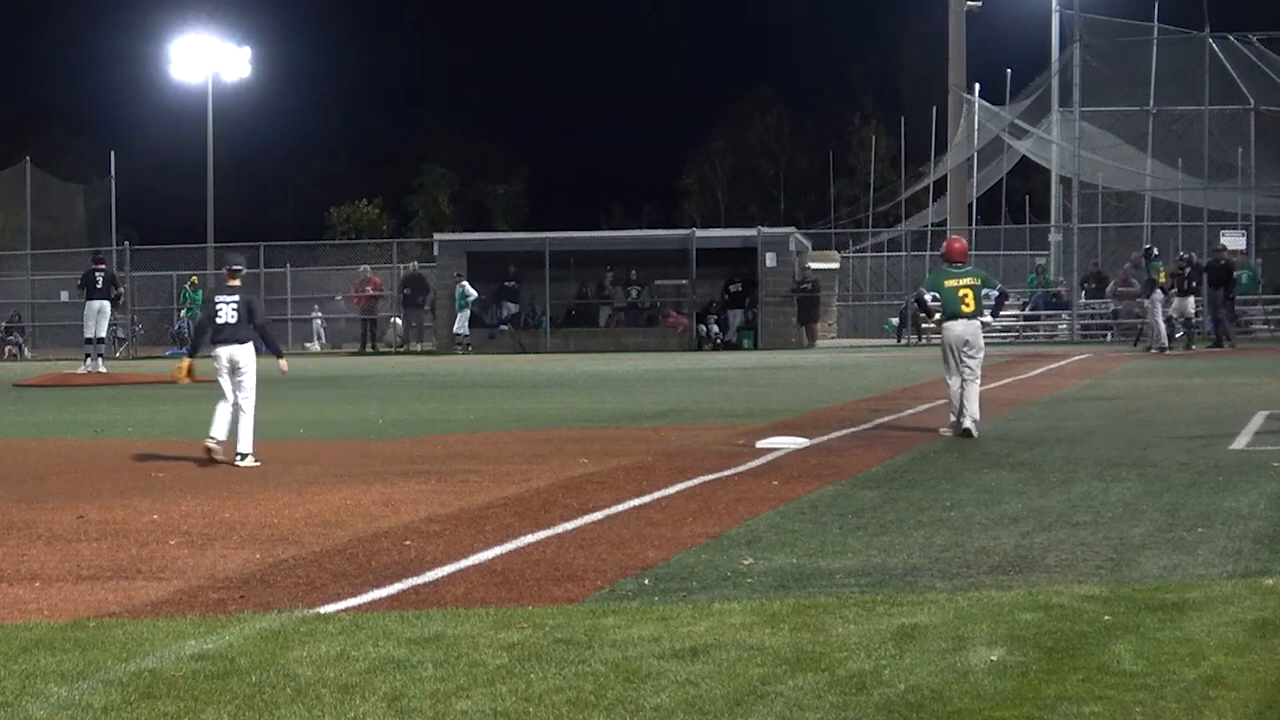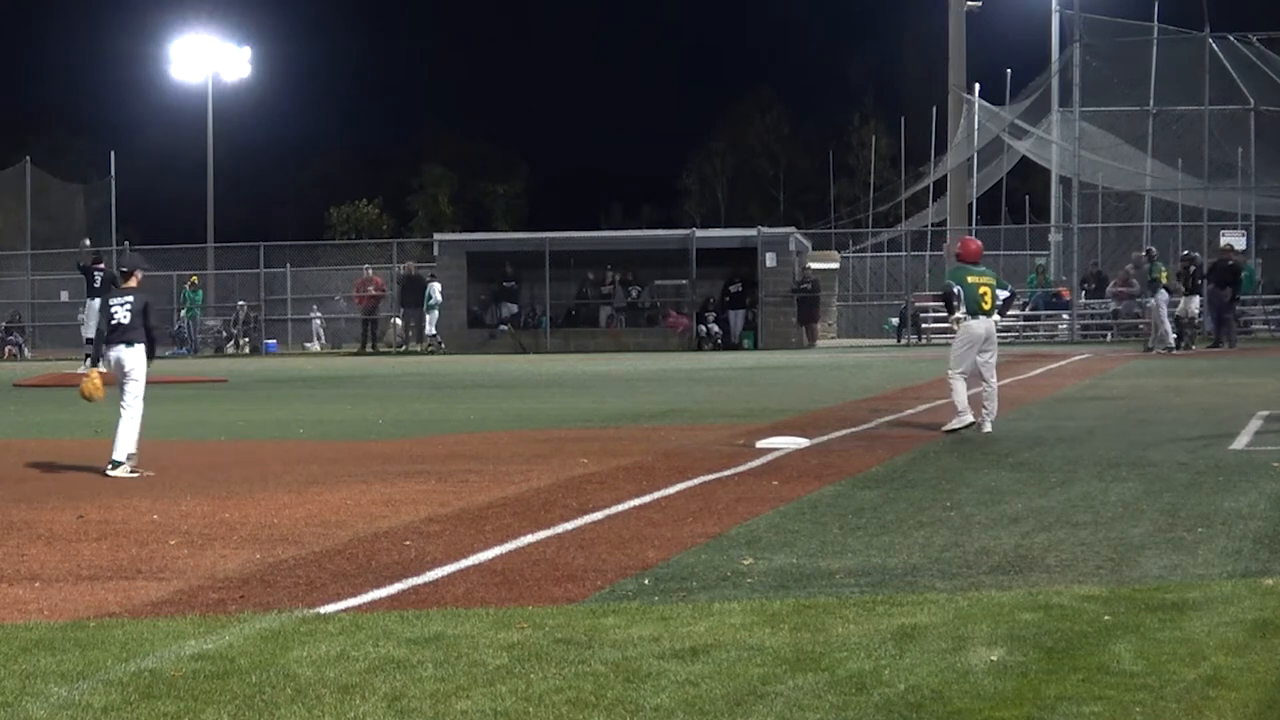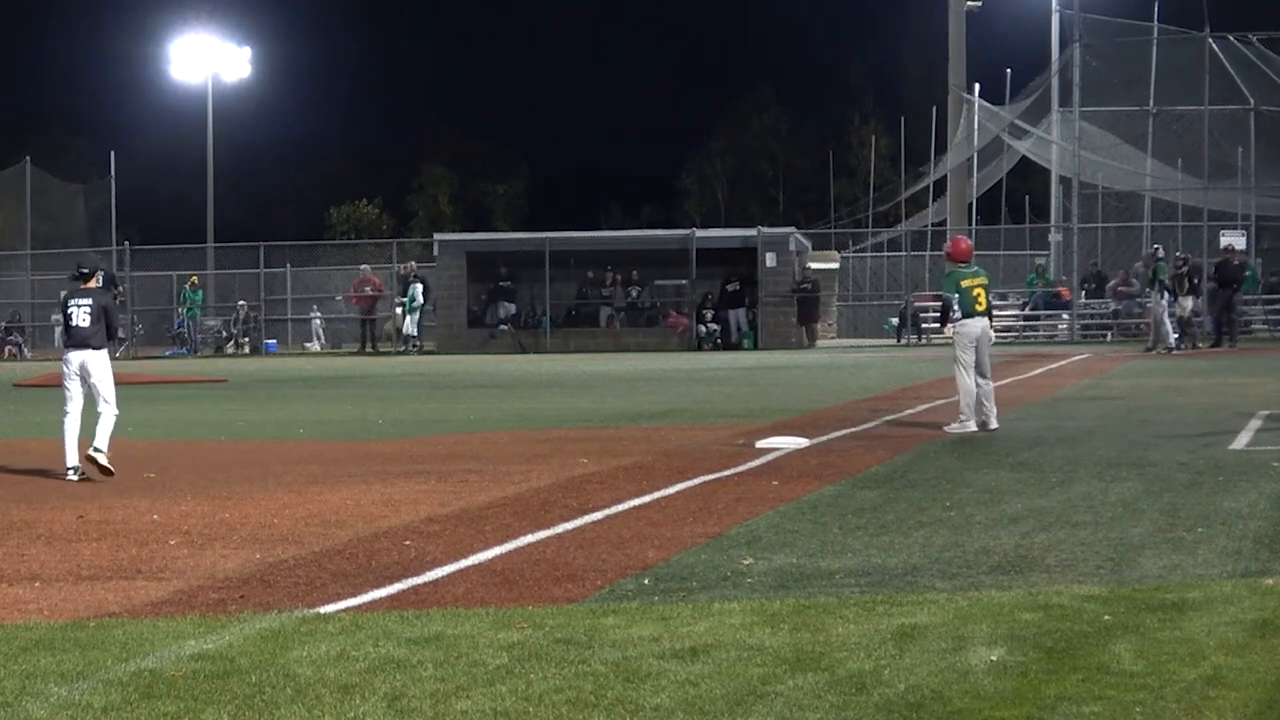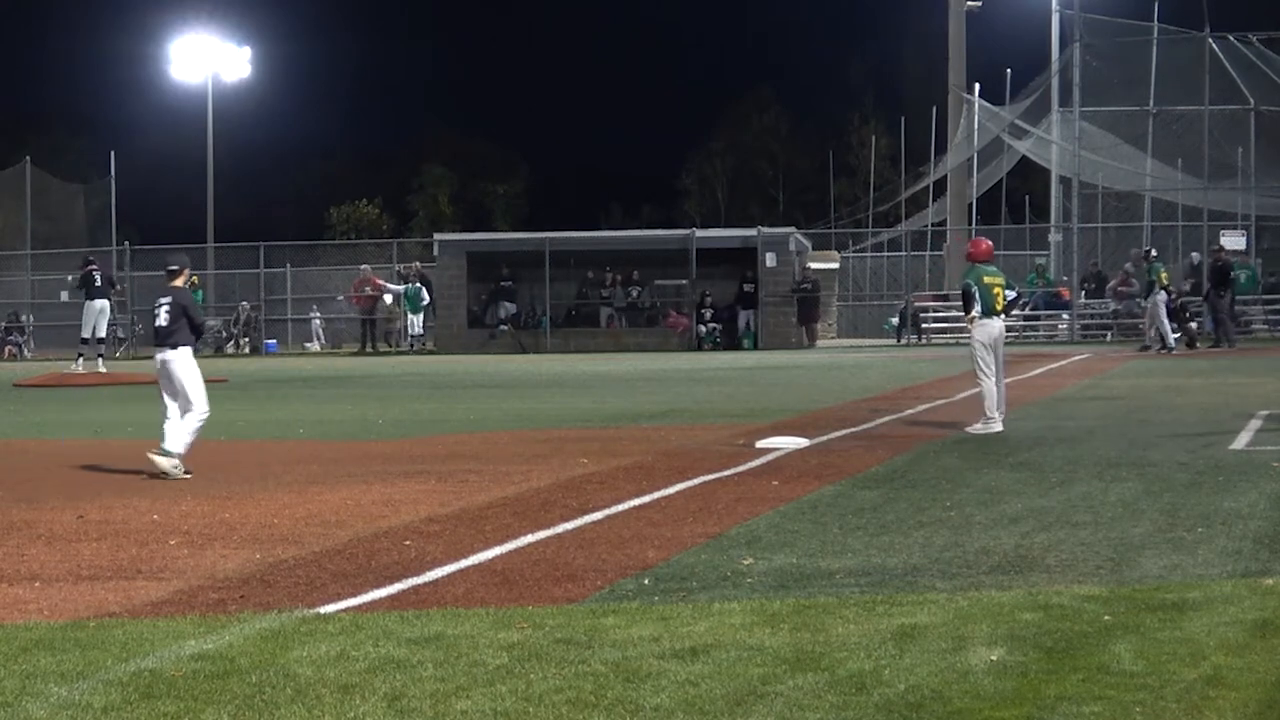
dt=1s
person 1, frame 1
left shoulder: (215, 296)
right shoulder: (248, 297)
left elbow: (202, 327)
right elbow: (261, 327)
left wrist: (190, 356)
right wrist: (279, 355)
left hip: (220, 351)
right hip: (243, 350)
left knee: (227, 399)
right knee: (245, 402)
left ankle: (215, 438)
right ankle: (243, 454)
person 1, frame 2
left shoulder: (108, 298)
right shoulder: (142, 298)
left elbow: (101, 332)
right elbow: (150, 331)
left wrist: (94, 363)
right wrist: (150, 356)
left hip: (112, 352)
right hip: (134, 352)
left knee: (131, 404)
right knee: (131, 407)
left ankle: (127, 454)
right ankle: (118, 462)
person 1, frame 3
left shoulder: (68, 298)
right shoulder: (103, 297)
left elbow: (67, 329)
right elbow: (113, 330)
left hip: (71, 356)
right hip: (96, 356)
left knee: (72, 413)
right knee: (108, 409)
left ankle: (72, 467)
right ankle: (98, 449)
person 1, frame 4
left shoulder: (159, 299)
right shoulder: (184, 295)
left elbow: (160, 332)
right elbow: (199, 327)
right wrist: (191, 339)
left hip: (160, 355)
right hip: (181, 355)
left knee: (173, 412)
right knee: (200, 409)
left ankle: (171, 464)
right ankle: (168, 453)
person 2, frame 1
left shoulder: (939, 276)
right shoulder: (978, 275)
left elbow: (920, 297)
right elbow: (1002, 293)
left wrist: (933, 316)
right wrist: (991, 316)
left hip: (951, 328)
right hip: (974, 328)
left knee: (954, 378)
right knee: (972, 378)
left ankle: (956, 423)
right ankle: (969, 420)
person 2, frame 2
left shoulder: (958, 272)
right shoulder: (990, 275)
left elbow: (948, 292)
right elbow: (1011, 293)
left wrist: (953, 314)
right wrist: (999, 314)
left hip: (969, 326)
right hip: (989, 325)
left knee: (956, 372)
right knee: (989, 375)
left ankle: (964, 413)
right ankle: (987, 420)
person 2, frame 3
left shoulder: (953, 276)
right shoulder: (982, 274)
left elbow: (947, 303)
right elbow: (989, 302)
left wrist: (945, 324)
right wrist: (990, 327)
left hip: (964, 327)
right hip: (983, 323)
left knee: (965, 375)
right knee: (984, 374)
left ankle: (967, 421)
right ankle: (990, 418)
person 2, frame 4
left shoulder: (974, 271)
right shoulder: (999, 274)
left elbow: (967, 289)
right elbow: (1015, 294)
left wrist: (968, 312)
right wrist: (1004, 312)
left hip: (982, 326)
right hip: (998, 325)
left knee: (985, 375)
right knee: (998, 375)
left ankle: (991, 421)
right ankle: (997, 419)
